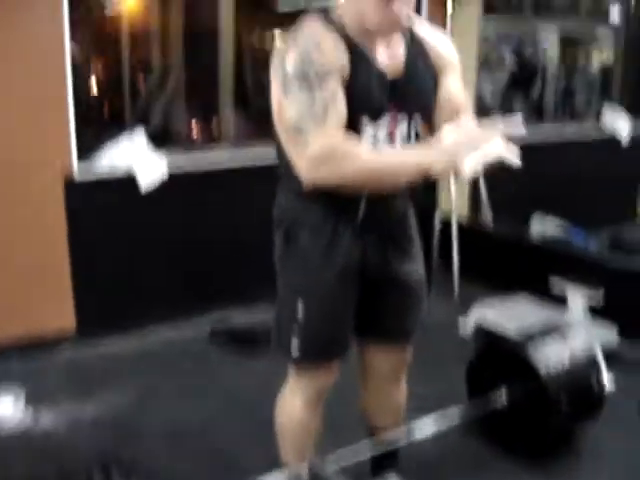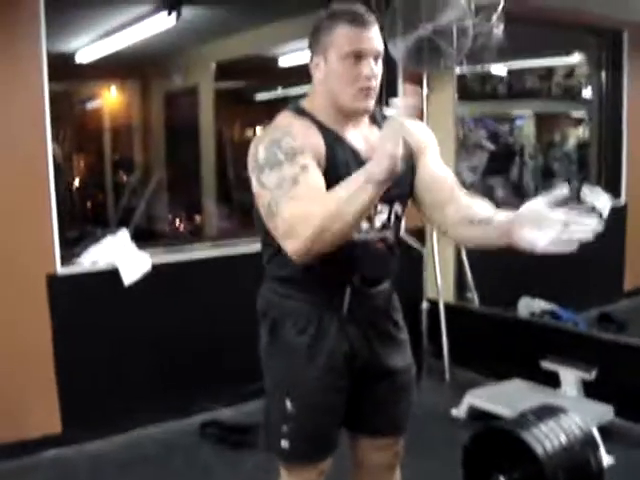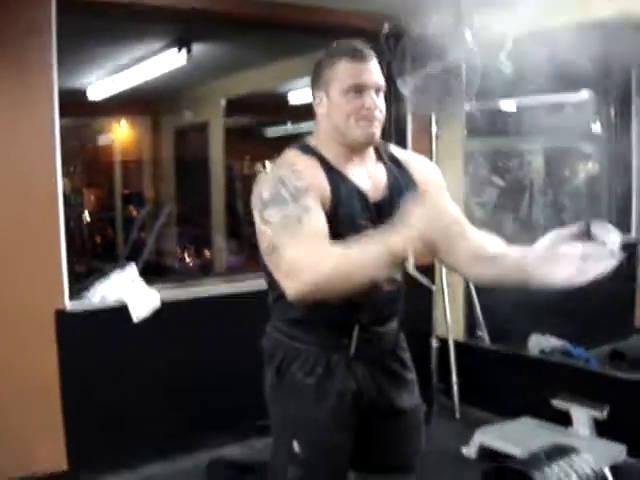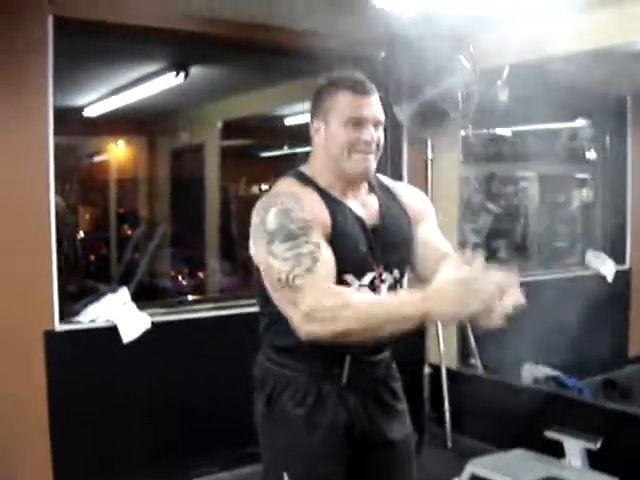
dt=0.7s
person 1, frame 1
left shoulder: (433, 49)
right shoulder: (313, 49)
left elbow: (463, 130)
right elbow: (318, 162)
left wrist: (475, 145)
right wrist: (433, 160)
left hip: (392, 226)
right hip: (320, 230)
left knee: (392, 365)
right knee: (313, 379)
person 1, frame 2
left shoulder: (414, 131)
right shoulder: (285, 140)
left elbow: (452, 211)
right elbow: (301, 238)
left wrist: (516, 226)
right wrist: (378, 169)
left hip: (377, 307)
right hip: (307, 316)
person 1, frame 3
left shoulder: (411, 168)
right shoulder: (292, 177)
left elbow: (465, 248)
right elbow: (302, 278)
left wrist: (530, 264)
right wrist: (398, 241)
left hip: (384, 350)
right hip: (311, 360)
person 1, frame 4
left shoulder: (405, 201)
right shoulder: (288, 207)
left elbow: (448, 272)
right elbow: (312, 315)
left wrist: (478, 295)
right wrist: (433, 303)
left hip: (378, 384)
right hip: (301, 391)
